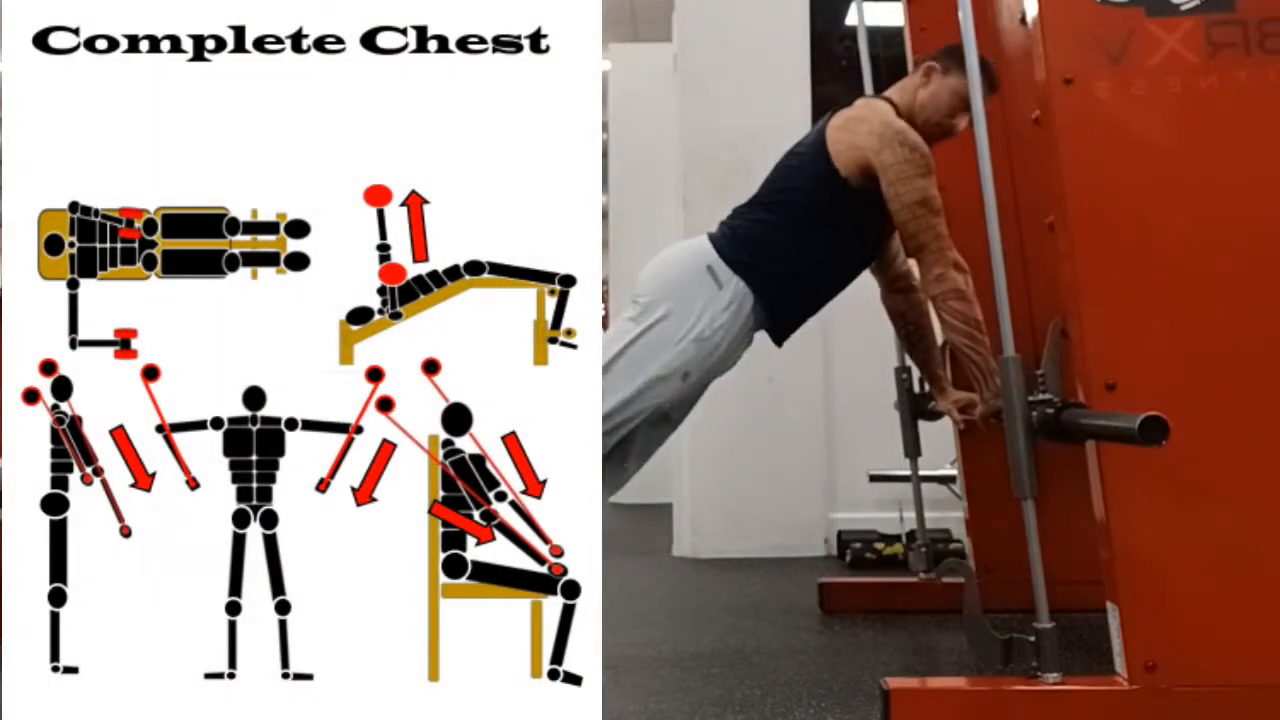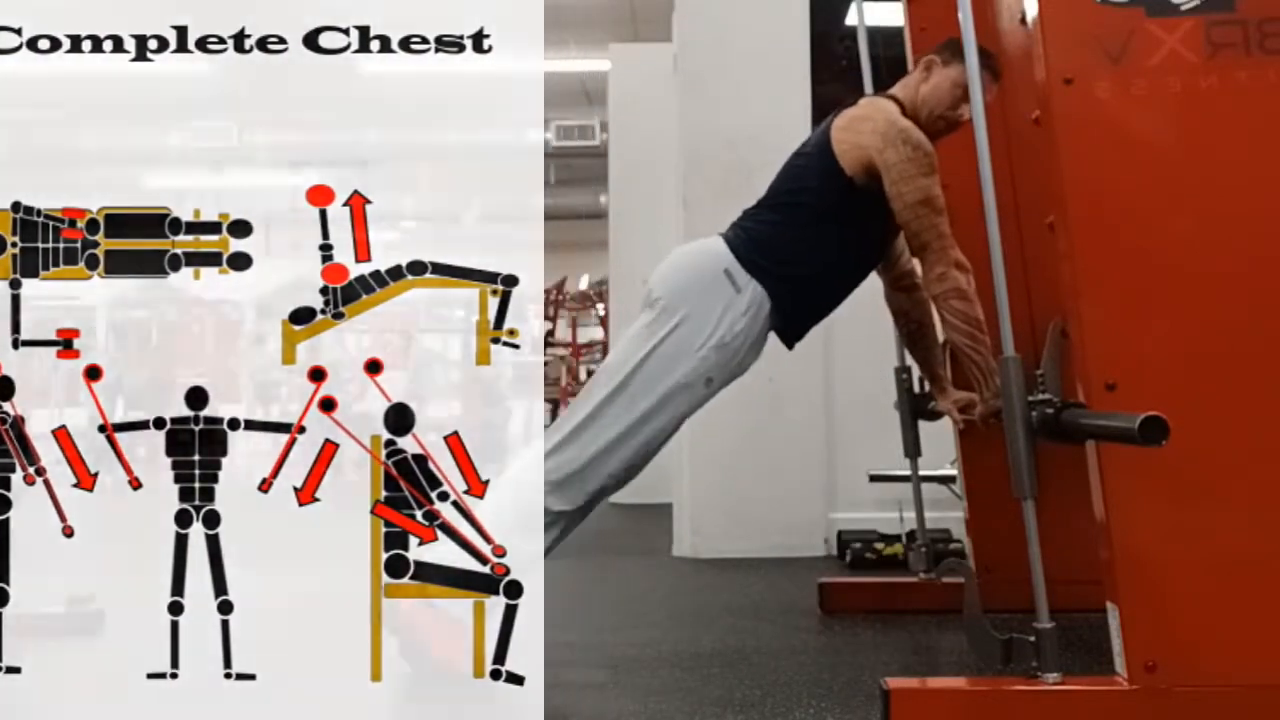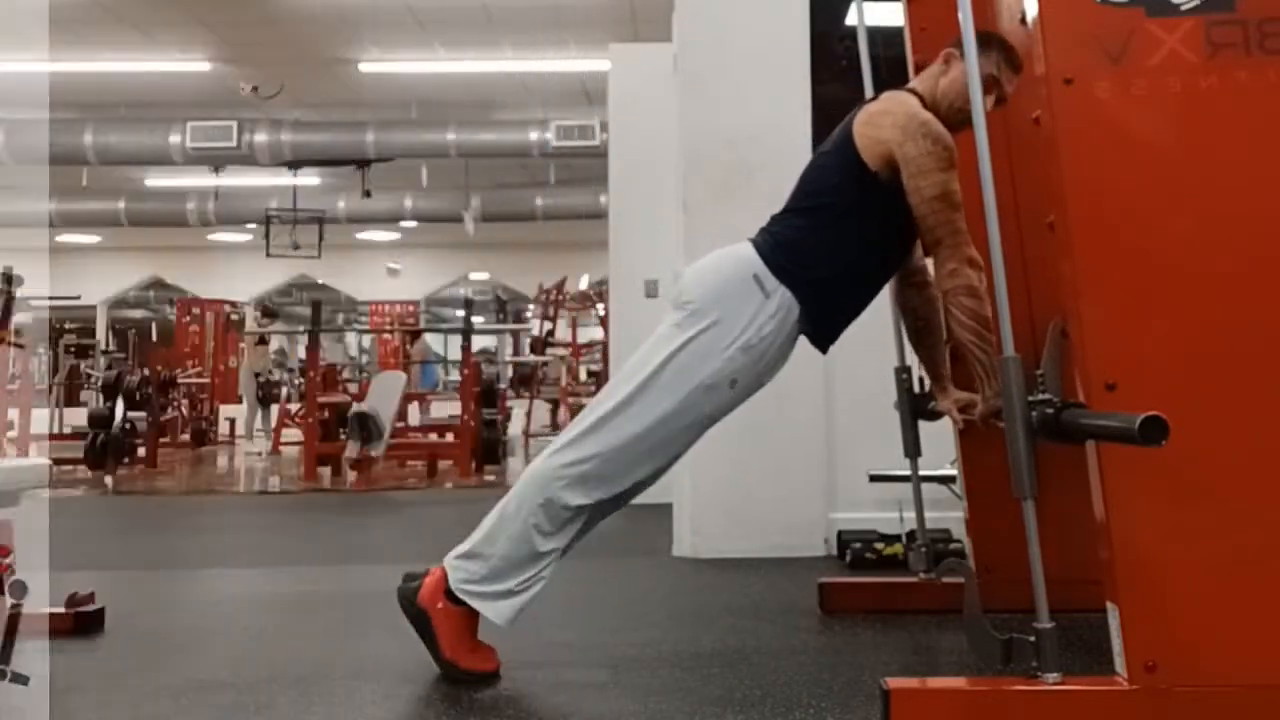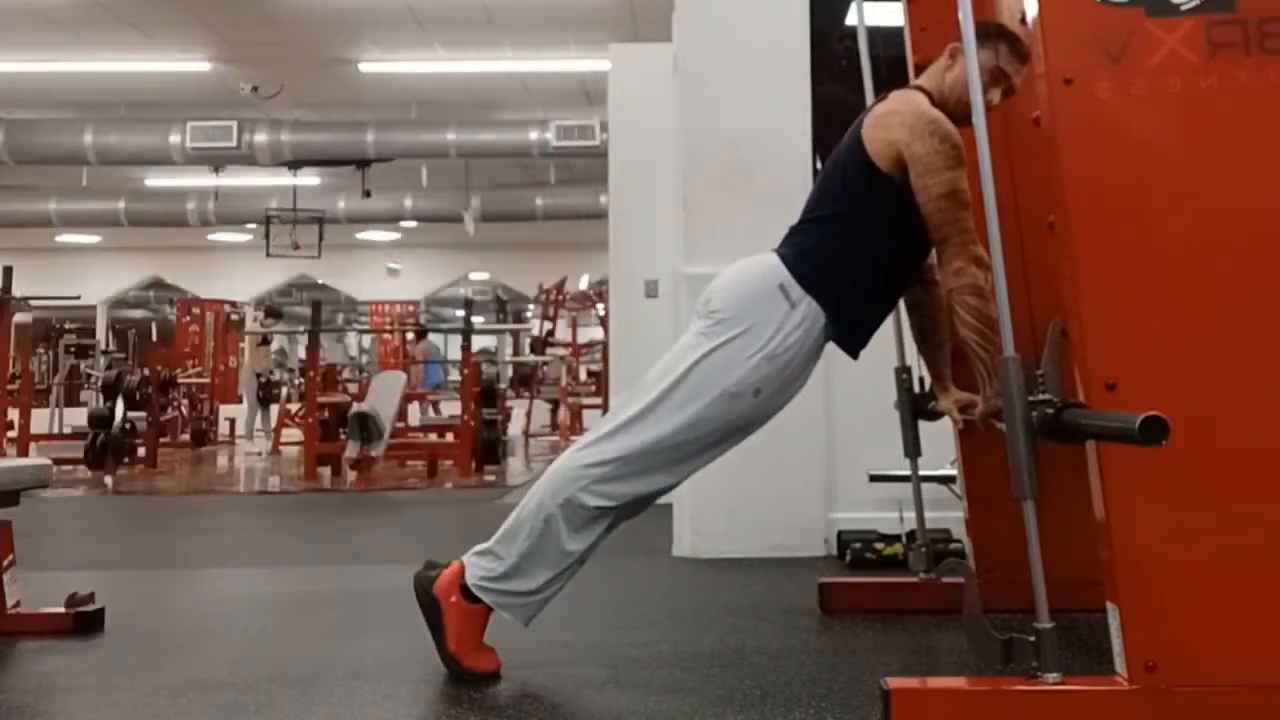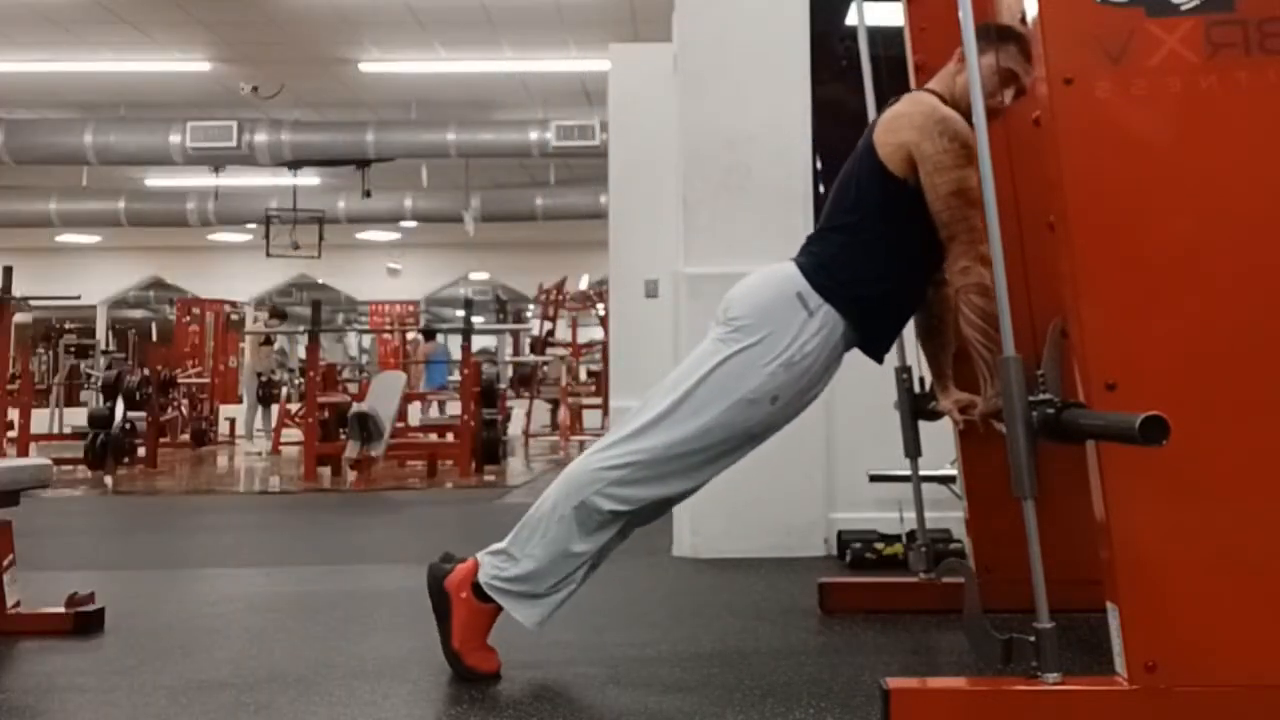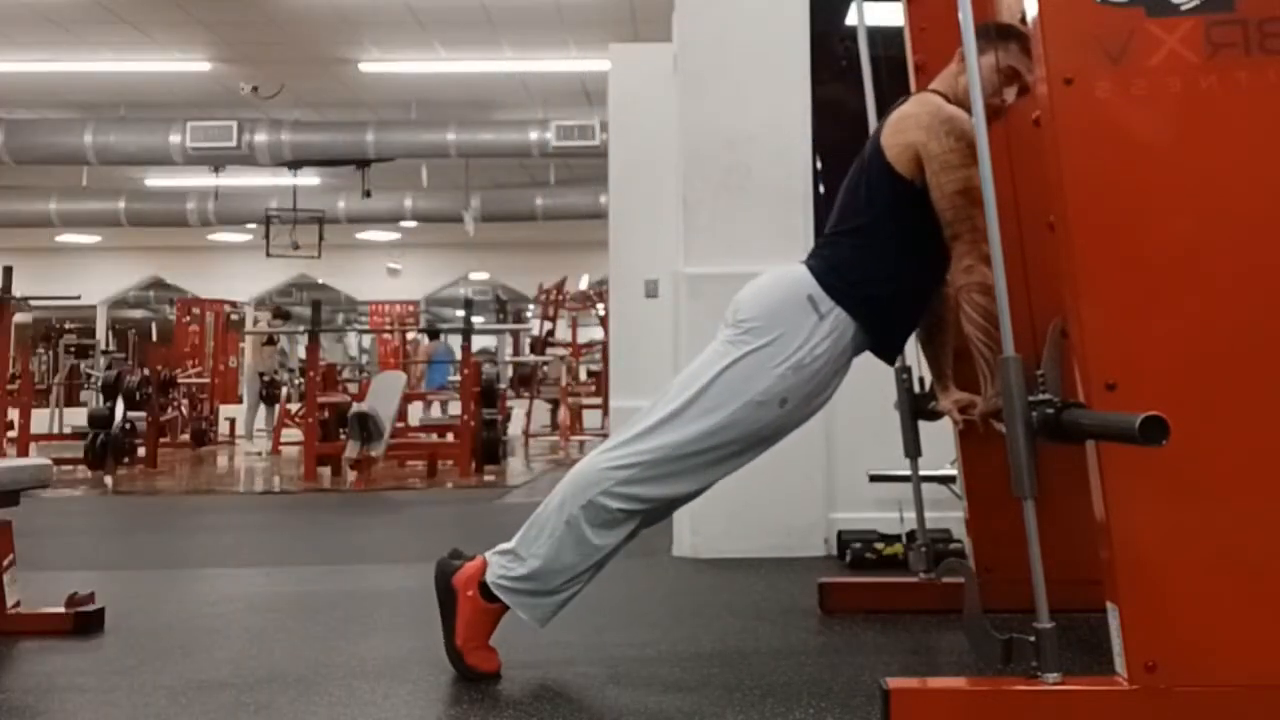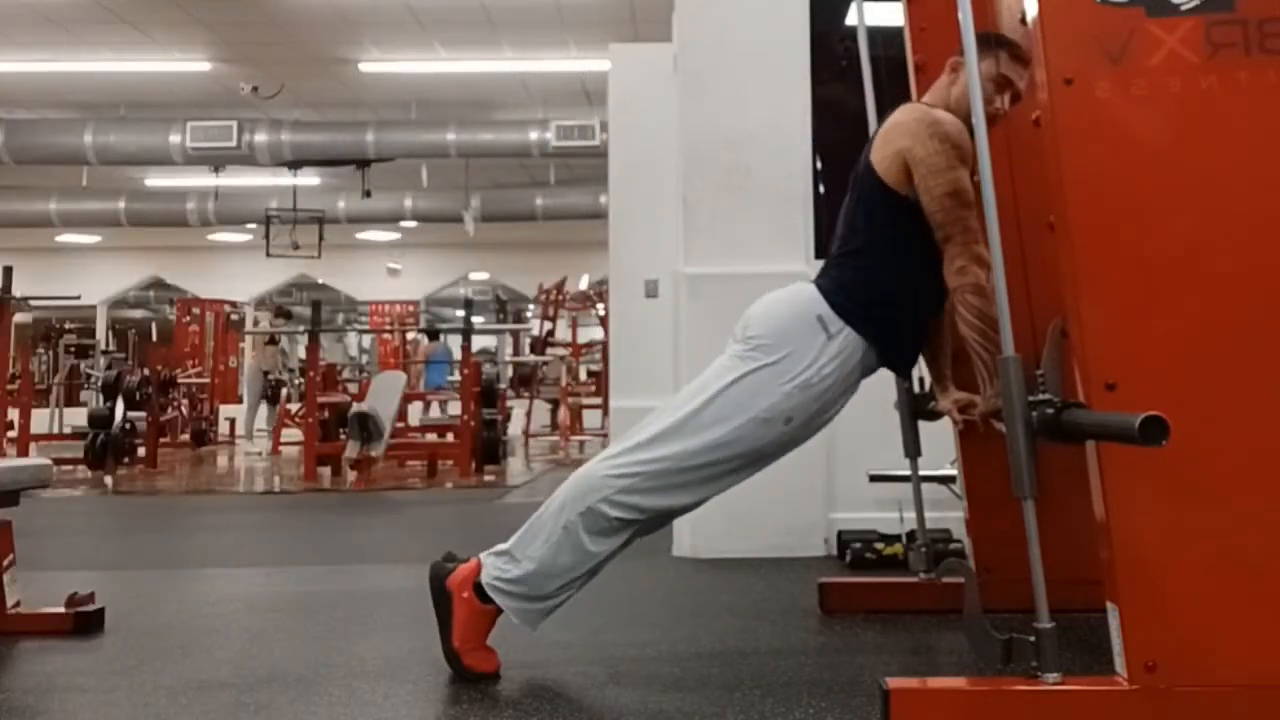
dt=0.3s
person 1, frame 1
left shoulder: (872, 142)
right shoulder: (890, 135)
left elbow: (901, 285)
right elbow: (941, 271)
left wrist: (940, 389)
right wrist: (992, 390)
left hip: (716, 291)
right hip: (709, 291)
left knee: (612, 454)
person 1, frame 2
left shoulder: (874, 142)
right shoulder: (896, 134)
left elbow: (904, 283)
right elbow: (944, 271)
left wrist: (942, 389)
right wrist: (994, 392)
left hip: (725, 291)
right hip: (722, 294)
left knee: (586, 461)
right knee: (580, 458)
person 1, frame 3
left shoulder: (898, 135)
right shoulder: (914, 127)
left elbow: (916, 278)
right elbow: (957, 266)
left wrist: (943, 386)
right wrist: (993, 387)
left hip: (760, 303)
right hip: (751, 299)
left knee: (611, 454)
right knee: (603, 453)
left ankle: (463, 580)
right ankle: (452, 588)
person 1, frame 4
left shoulder: (910, 135)
right shoulder: (923, 125)
left elbow: (924, 275)
right elbow: (966, 264)
left wrist: (944, 386)
right wrist: (998, 389)
left hip: (785, 314)
right hip: (777, 310)
left knee: (629, 459)
right knee: (624, 457)
left ankle: (482, 579)
right ankle: (471, 586)
person 1, frame 5
left shoulder: (921, 133)
right shoulder: (937, 126)
left elbow: (930, 275)
right elbow: (969, 266)
left wrist: (944, 386)
right wrist: (997, 388)
left hip: (805, 323)
right hip: (794, 318)
left knee: (648, 464)
right knee: (641, 461)
left ankle: (492, 579)
right ankle: (480, 584)
person 1, frame 6
left shoulder: (923, 135)
right shoulder: (943, 125)
left elbow: (931, 274)
right elbow: (972, 265)
left wrist: (944, 386)
right wrist: (999, 388)
left hip: (815, 324)
right hip: (805, 320)
left knee: (654, 462)
right knee: (649, 462)
left ankle: (503, 577)
right ankle: (488, 582)
person 1, frame 7
left shoulder: (929, 141)
right shoulder: (934, 131)
left elbow: (927, 280)
right elbow: (967, 267)
left wrist: (944, 386)
right wrist: (996, 388)
left hip: (827, 340)
right hip: (814, 339)
left knee: (658, 469)
right knee: (651, 468)
left ankle: (491, 577)
right ankle: (479, 583)
